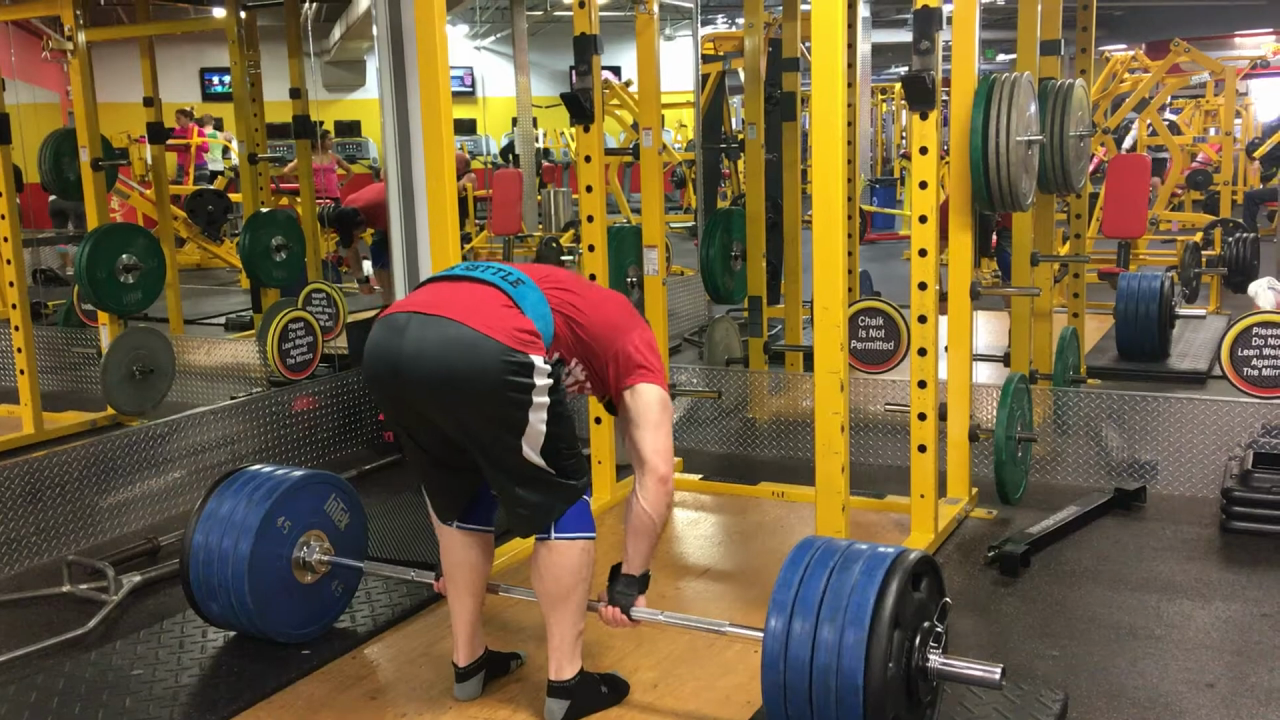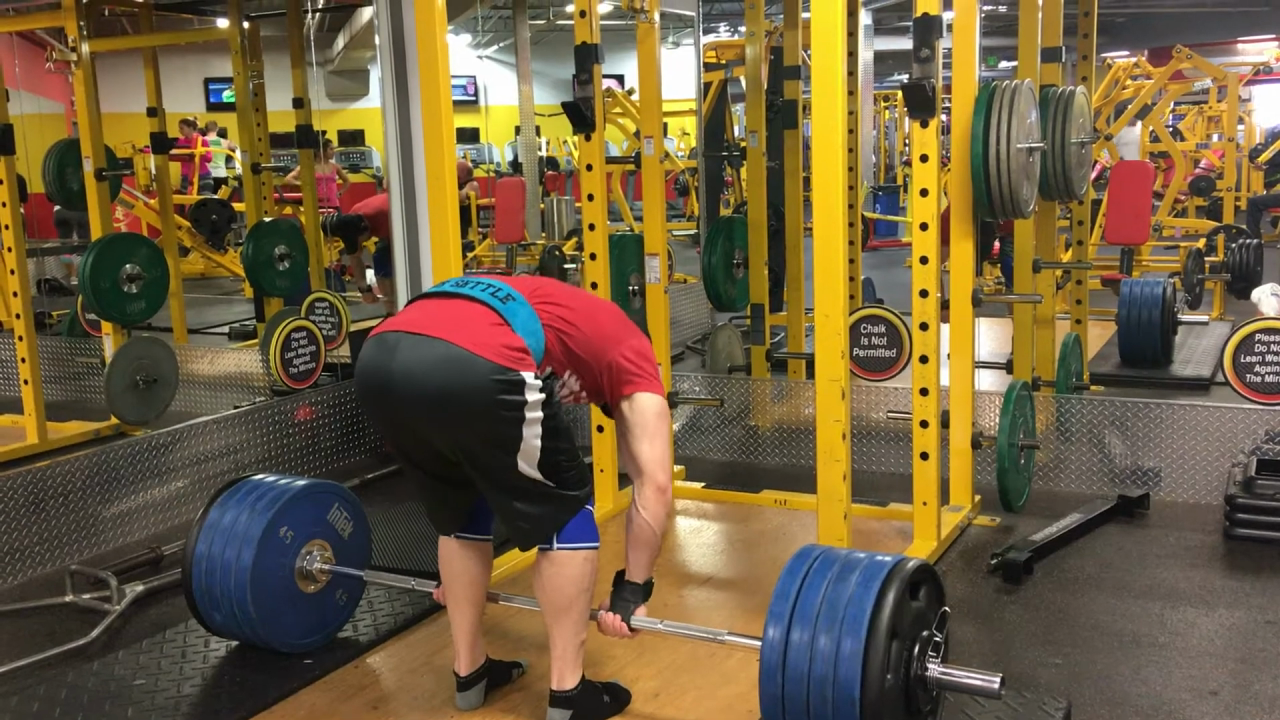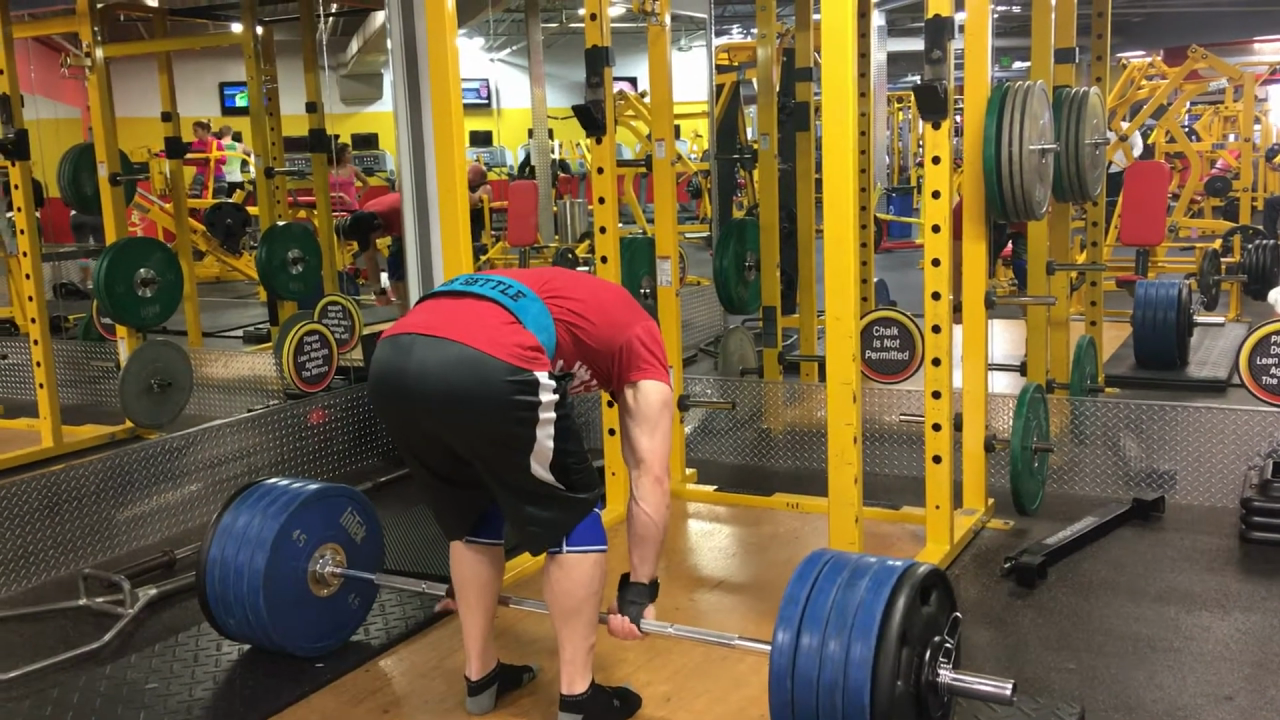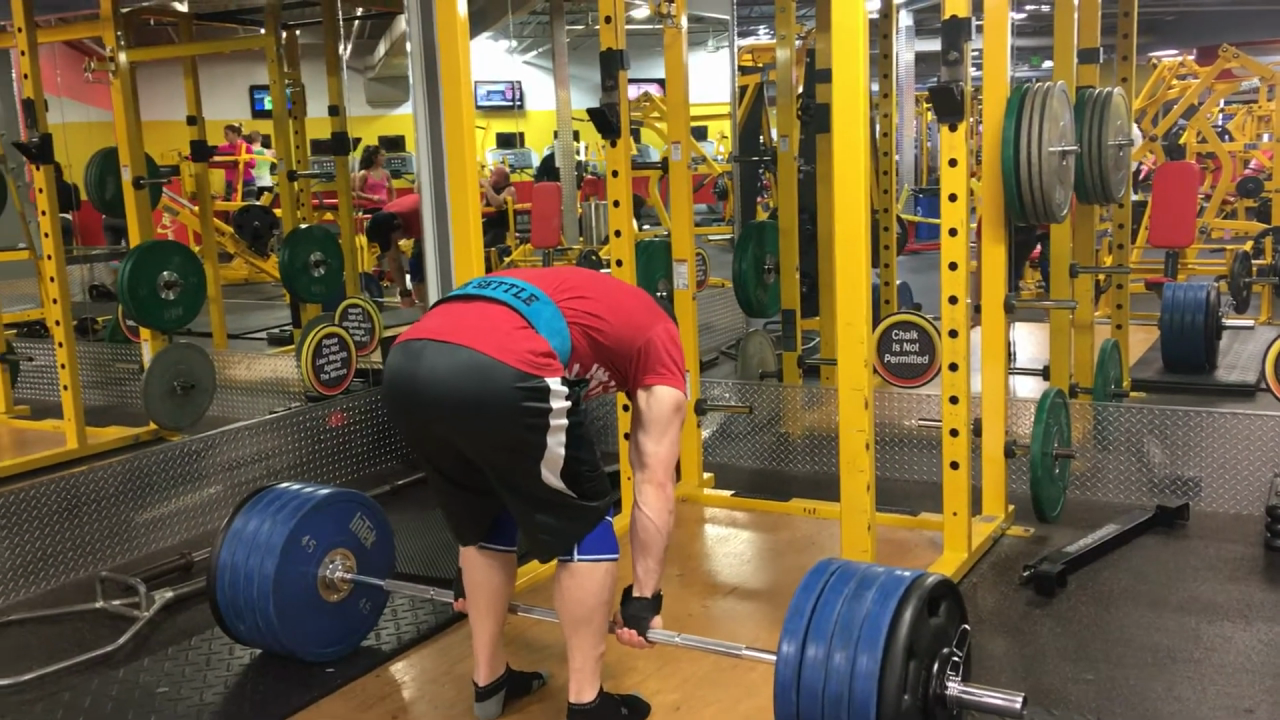
dt=0.7s
person 1, frame 1
right shoulder: (630, 339)
right elbow: (656, 472)
left wrist: (454, 560)
right wrist: (630, 580)
left hip: (387, 341)
right hip: (481, 350)
left knee: (464, 502)
right knee: (562, 504)
left ankle: (468, 662)
person 1, frame 2
right shoulder: (629, 351)
left elbow: (490, 464)
right elbow: (654, 484)
left wrist: (459, 576)
right wrist: (632, 590)
left hip: (380, 357)
right hip: (472, 368)
left knee: (462, 509)
right knee: (564, 514)
left ankle: (469, 672)
person 1, frame 3
right shoulder: (639, 334)
left elbow: (504, 469)
right elbow: (650, 475)
left wrist: (468, 580)
right wrist: (638, 590)
left hip: (392, 359)
right hip: (487, 368)
left knee: (472, 512)
right knee: (573, 518)
left ankle: (481, 675)
person 1, frame 4
right shoulder: (658, 338)
left elbow: (508, 469)
right elbow: (654, 481)
left wrist: (471, 575)
right wrist: (644, 597)
left hip: (407, 364)
right hip: (498, 375)
left knee: (483, 515)
right knee: (584, 524)
left ankle: (488, 681)
